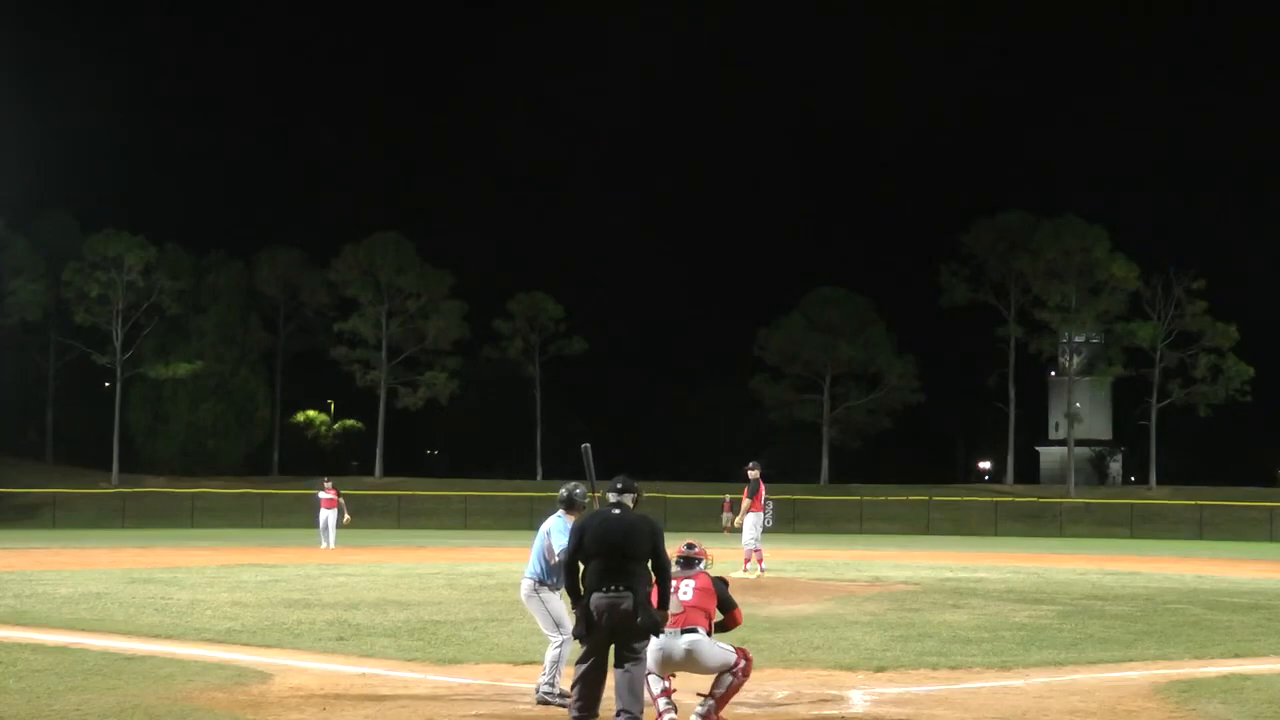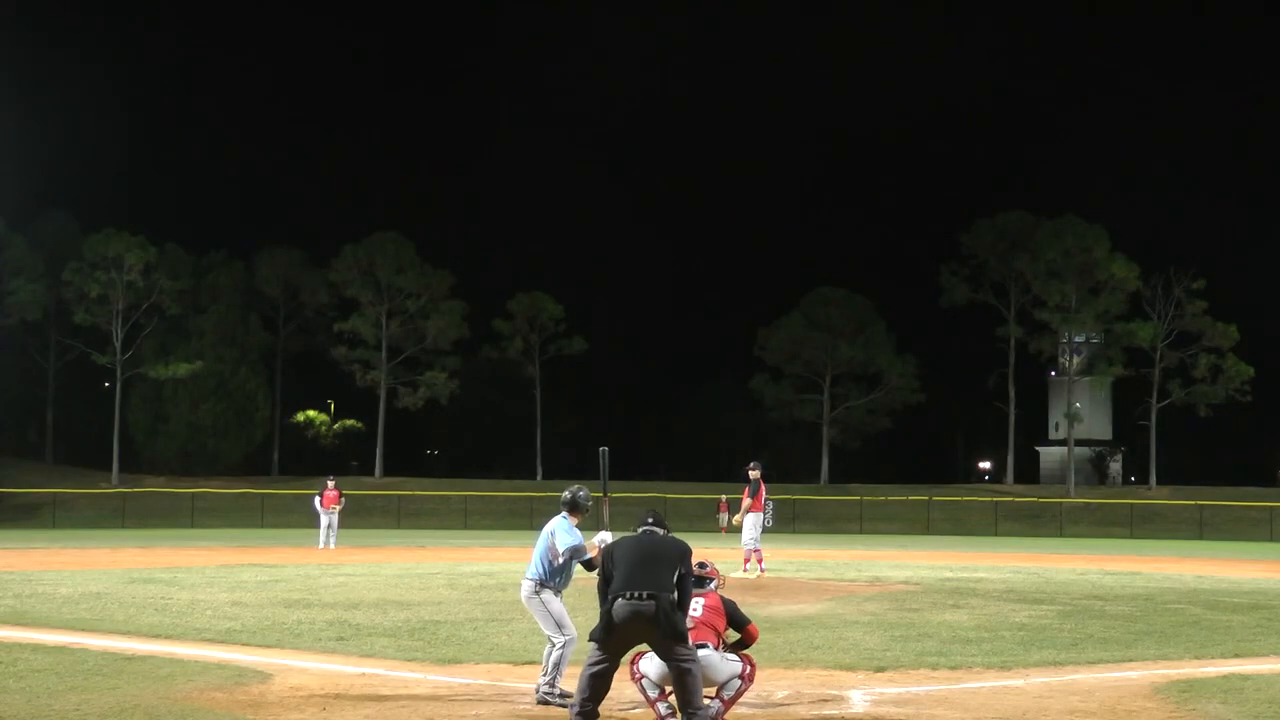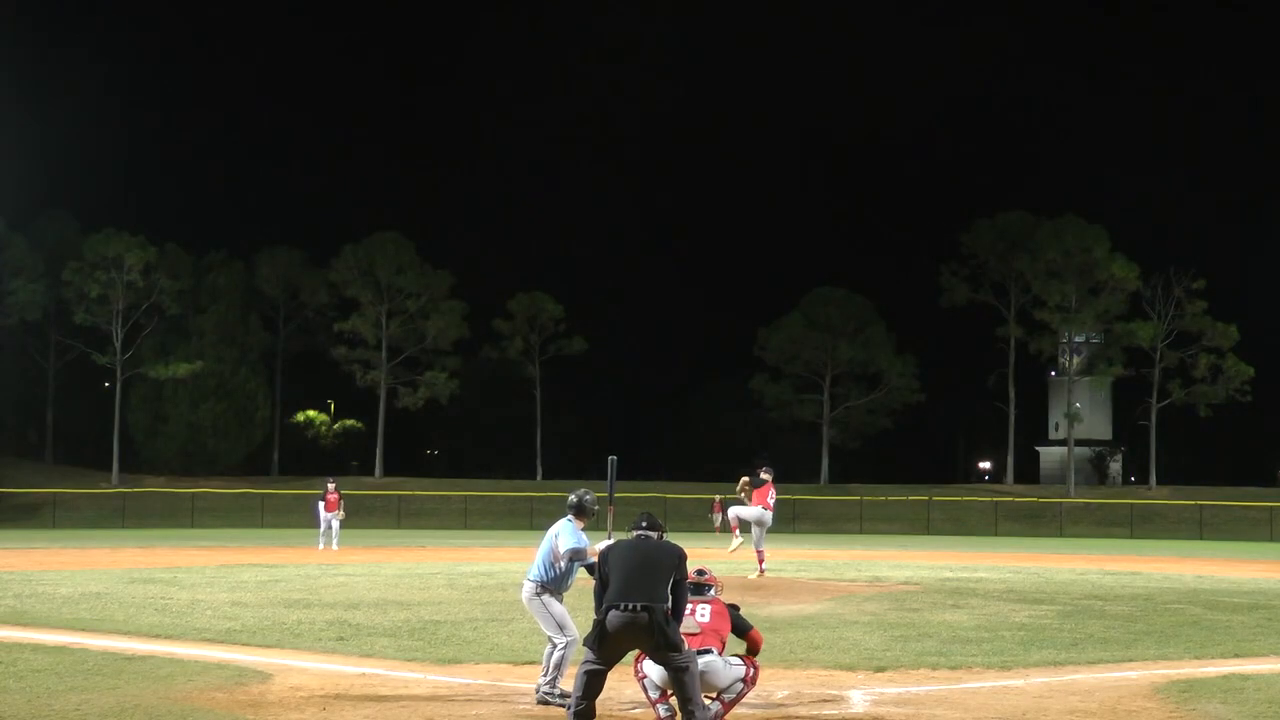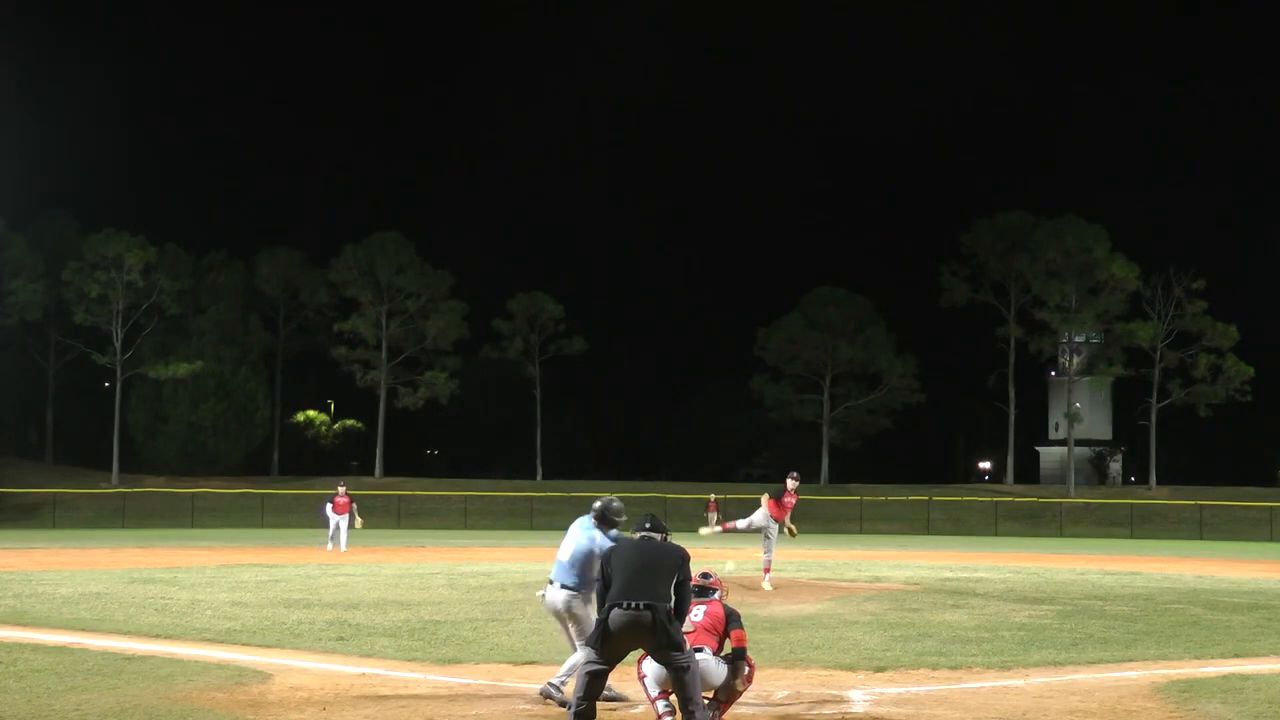
dt=1s
person 1, frame 1
left shoulder: (570, 526)
right shoulder: (557, 523)
right elbow: (565, 554)
left hip: (547, 588)
right hip: (537, 587)
left knee: (561, 635)
right knee: (563, 635)
left ankle: (547, 684)
right ankle: (547, 692)
person 1, frame 2
left shoulder: (573, 530)
right shoulder: (561, 524)
left elbow: (590, 565)
right elbow: (572, 552)
left wrist: (603, 549)
right wrist: (596, 541)
left hip: (547, 590)
right hip: (538, 589)
left knee: (558, 637)
right knee: (567, 637)
left ankle: (546, 685)
right ankle: (548, 691)
person 1, frame 3
left shoulder: (579, 534)
right shoulder: (566, 527)
left elbow: (593, 569)
right elbow: (571, 555)
right wrist: (599, 547)
left hip: (548, 592)
right hip: (539, 591)
left knee: (559, 638)
right knee: (568, 638)
left ankle: (546, 685)
right ankle: (548, 692)
person 1, frame 4
left shoulder: (582, 522)
right shoulder: (598, 542)
left hip: (553, 594)
right hip: (572, 598)
left knee: (587, 644)
right knee: (586, 648)
right ankle: (554, 685)
person 2, frame 1
left shoulder: (586, 523)
right shoulder: (648, 525)
left elbow: (570, 565)
right elbow: (662, 568)
left wrist: (577, 600)
right wrist: (663, 606)
left hip: (596, 601)
right hip: (634, 602)
left knee: (590, 661)
right knee: (631, 662)
person 2, frame 2
left shoulder: (614, 547)
right shoulder: (679, 547)
left elbow: (603, 588)
right elbow: (685, 590)
left wrist: (609, 617)
right wrist: (677, 621)
left hip: (620, 609)
right hip: (659, 610)
left knee: (599, 663)
right knee: (685, 662)
person 2, frame 3
left shoulder: (609, 551)
right shoulder: (674, 552)
left elbow: (599, 597)
right elbow: (680, 598)
left wrist: (605, 623)
right wrist: (672, 629)
left hip: (614, 619)
right hip: (654, 620)
left knee: (593, 665)
right knee: (683, 665)
person 2, frame 4
left shoulder: (613, 551)
right shoulder: (677, 553)
left elbow: (602, 595)
right elbow: (683, 597)
left wrist: (606, 625)
right wrist: (675, 628)
left hip: (617, 617)
right hip: (656, 618)
left knee: (594, 666)
right knee: (684, 664)
